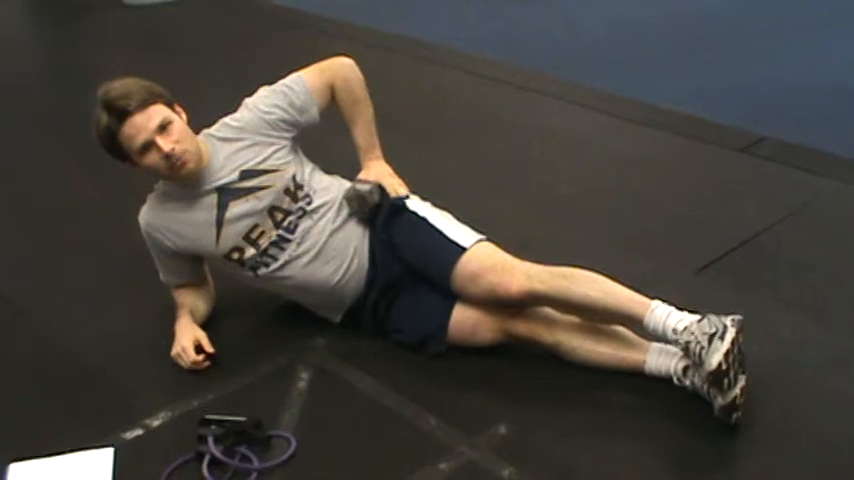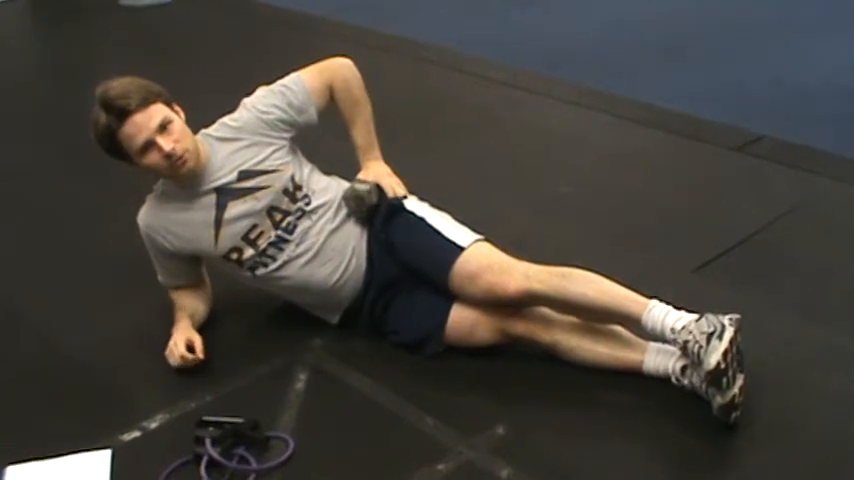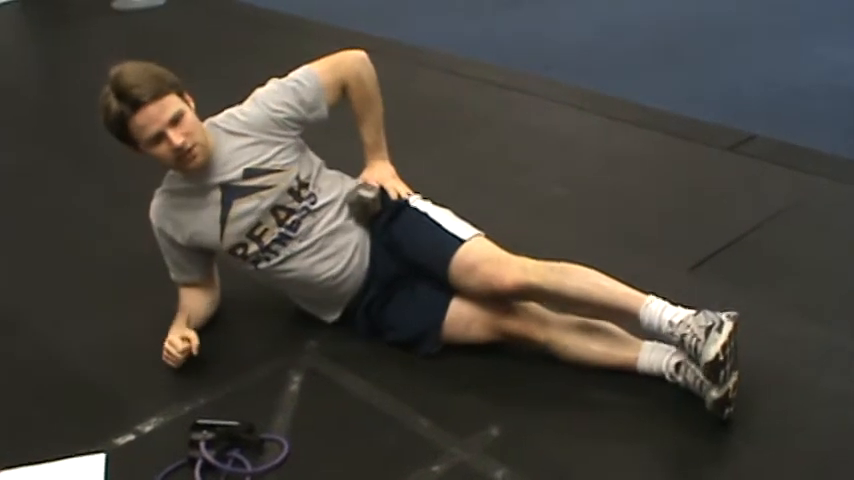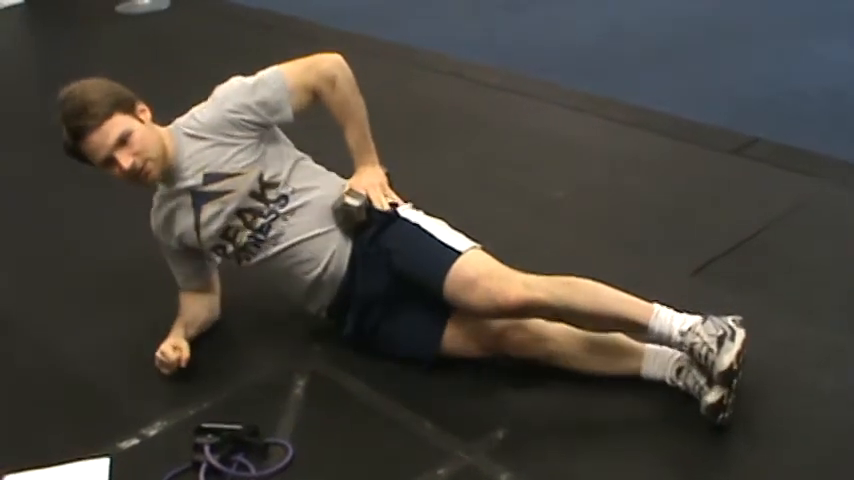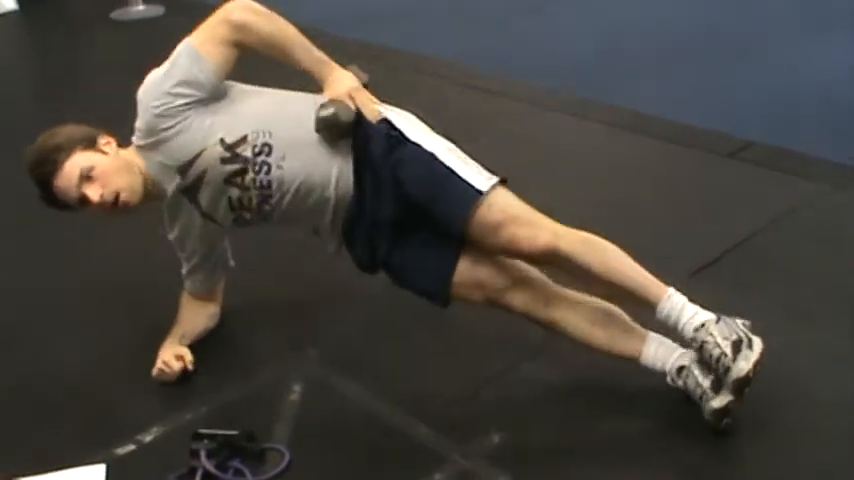
dt=1s
person 1, frame 1
left shoulder: (251, 122)
right shoulder: (160, 222)
left elbow: (342, 69)
right elbow: (192, 288)
left wrist: (373, 159)
right wrist: (186, 324)
left hip: (382, 226)
right hip: (364, 304)
left knee: (510, 284)
right knee: (512, 325)
left ankle: (687, 332)
right ankle: (682, 367)
person 1, frame 2
left shoulder: (248, 122)
right shoulder: (159, 223)
left elbow: (340, 70)
right elbow: (191, 290)
left wrist: (372, 159)
right wrist: (183, 327)
left hip: (380, 226)
right hip: (362, 305)
left knee: (507, 283)
right knee: (512, 324)
left ankle: (684, 330)
right ankle: (680, 367)
person 1, frame 3
left shoulder: (258, 115)
right shoulder: (169, 216)
left elbow: (355, 64)
right elbow: (200, 286)
left wrist: (378, 158)
right wrist: (181, 328)
left hip: (382, 225)
right hip: (362, 303)
left knee: (506, 277)
right knee: (511, 321)
left ankle: (681, 326)
right ankle: (677, 366)
person 1, frame 4
left shoulder: (221, 114)
right shoulder: (168, 222)
left elbow: (329, 69)
right elbow: (202, 294)
left wrist: (368, 164)
right wrist: (178, 336)
left hip: (372, 230)
right hip: (354, 307)
left knee: (509, 296)
right knee: (509, 338)
left ankle: (690, 333)
right ankle: (679, 370)
person 1, frame 5
left shoulder: (160, 106)
right shoulder: (186, 218)
right elbow: (205, 297)
left wrist: (332, 74)
right wrist: (174, 344)
left hip: (376, 150)
right hip: (365, 229)
left knee: (530, 240)
right knee: (509, 288)
left ankle: (699, 329)
right ankle: (685, 370)
